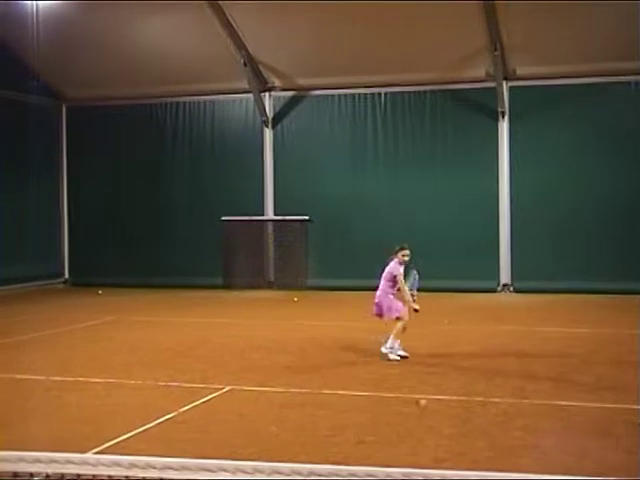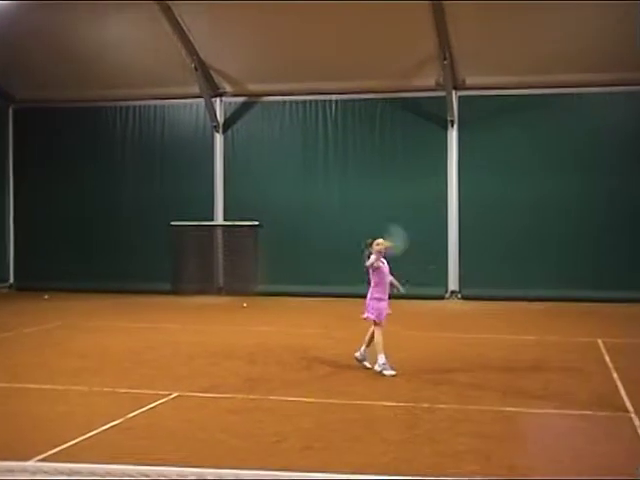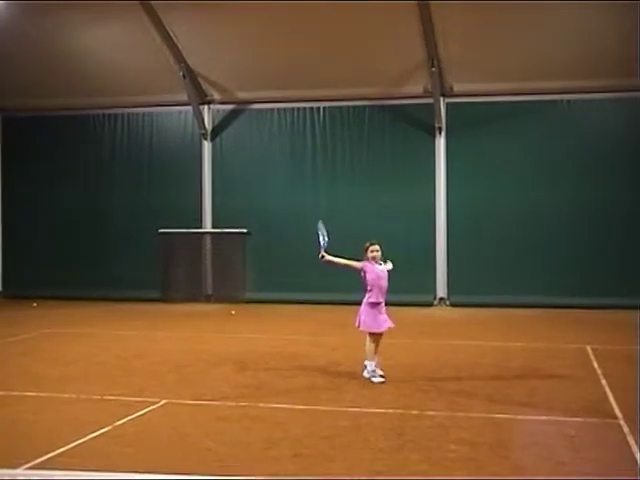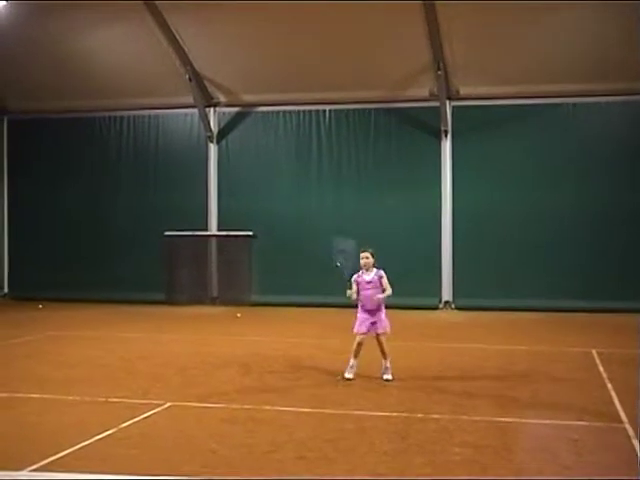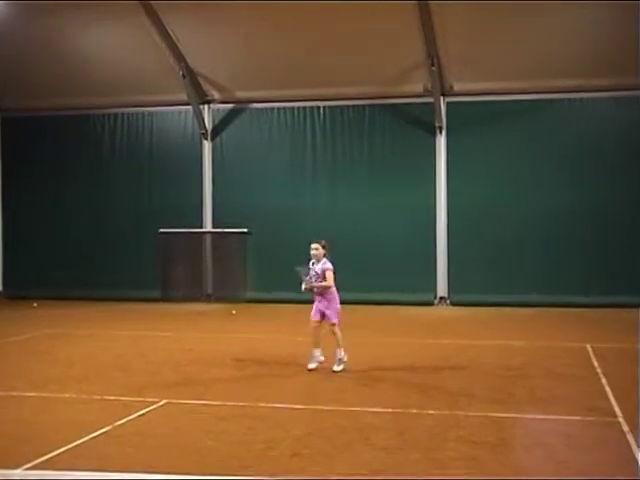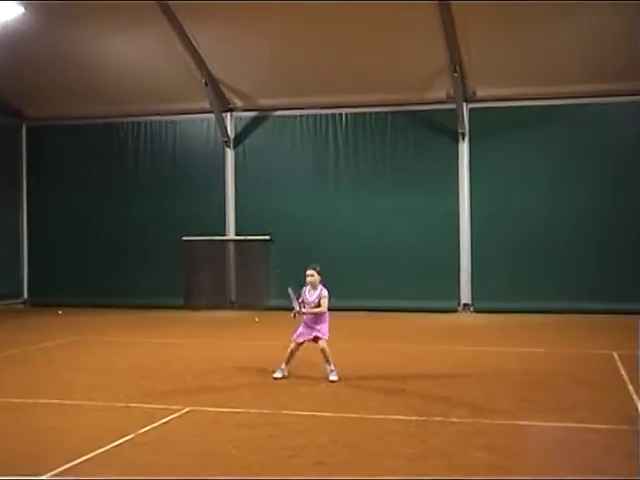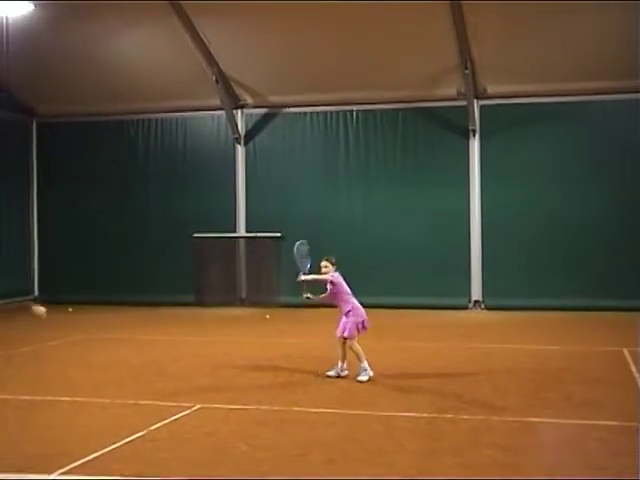
dt=0.5s
person 1, frame 1
left shoulder: (394, 264)
right shoulder: (397, 268)
right elbow: (403, 288)
left wrist: (404, 291)
right wrist: (412, 304)
left hip: (387, 296)
right hip: (385, 296)
left knee: (403, 319)
right knee: (404, 318)
left ankle: (395, 346)
right ankle: (388, 347)
person 1, frame 2
left shoulder: (383, 261)
right shoulder: (374, 260)
right elbow: (370, 263)
left wrist: (397, 285)
right wrist: (375, 258)
left hip: (382, 299)
right hip: (375, 299)
left knee: (375, 328)
right knee: (378, 329)
left ankle: (361, 353)
right ankle: (381, 363)
person 1, frame 3
left shoulder: (381, 266)
right shoulder: (364, 266)
right elbow: (345, 262)
left wrist: (389, 266)
right wrist: (326, 257)
left hip: (380, 305)
right hip: (369, 305)
left knee: (378, 336)
right knee: (372, 337)
left ankle: (372, 364)
right ankle: (370, 370)
person 1, frame 4
left shoulder: (379, 274)
right shoulder: (356, 277)
left elbow: (389, 290)
right elbow: (355, 295)
left wrist: (383, 296)
right wrist: (351, 295)
left hip: (378, 312)
right hip: (364, 312)
left knee: (381, 340)
right knee: (360, 340)
left ankle: (386, 368)
right ankle: (352, 366)
person 1, frame 5
left shoulder: (327, 266)
right shoulder: (312, 264)
left elbow: (330, 284)
right elbow: (309, 279)
left wrist: (314, 284)
right wrist: (305, 285)
left hip: (330, 300)
right hip: (319, 299)
left knee: (334, 329)
right knee: (314, 326)
left ankle: (341, 358)
right ankle: (316, 356)
person 1, frame 6
left shoulder: (323, 292)
right shoulder: (305, 290)
left elbow: (324, 309)
right elbow: (300, 303)
left wrist: (307, 311)
right wrist: (296, 311)
left hip: (321, 323)
right hip: (306, 323)
left knee: (322, 346)
right knee: (293, 347)
left ankle: (332, 371)
right ankle: (283, 369)
person 1, frame 7
left shoulder: (335, 276)
right shoulder: (331, 282)
left elbow: (316, 278)
right elbow: (328, 295)
left wrist: (303, 277)
right wrist: (313, 297)
left hip: (354, 312)
right hip: (348, 313)
left knee: (351, 343)
right knee: (340, 337)
left ankle: (366, 369)
right ankle: (340, 368)
